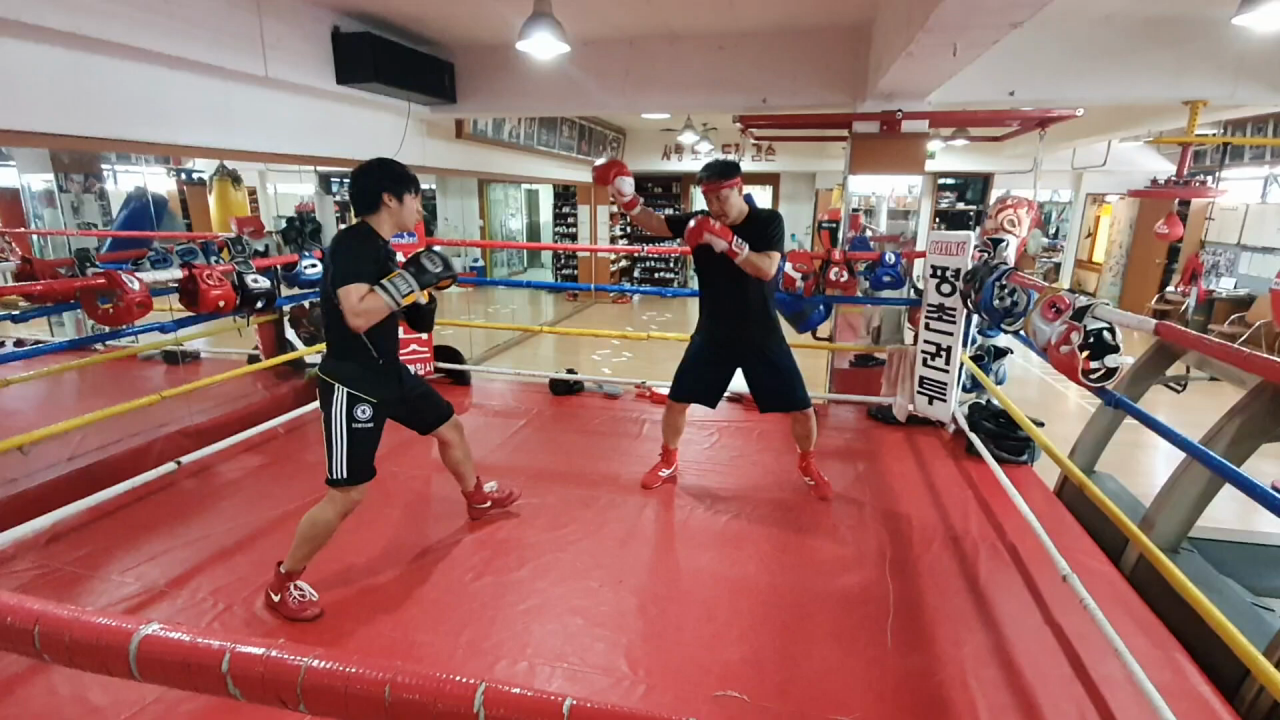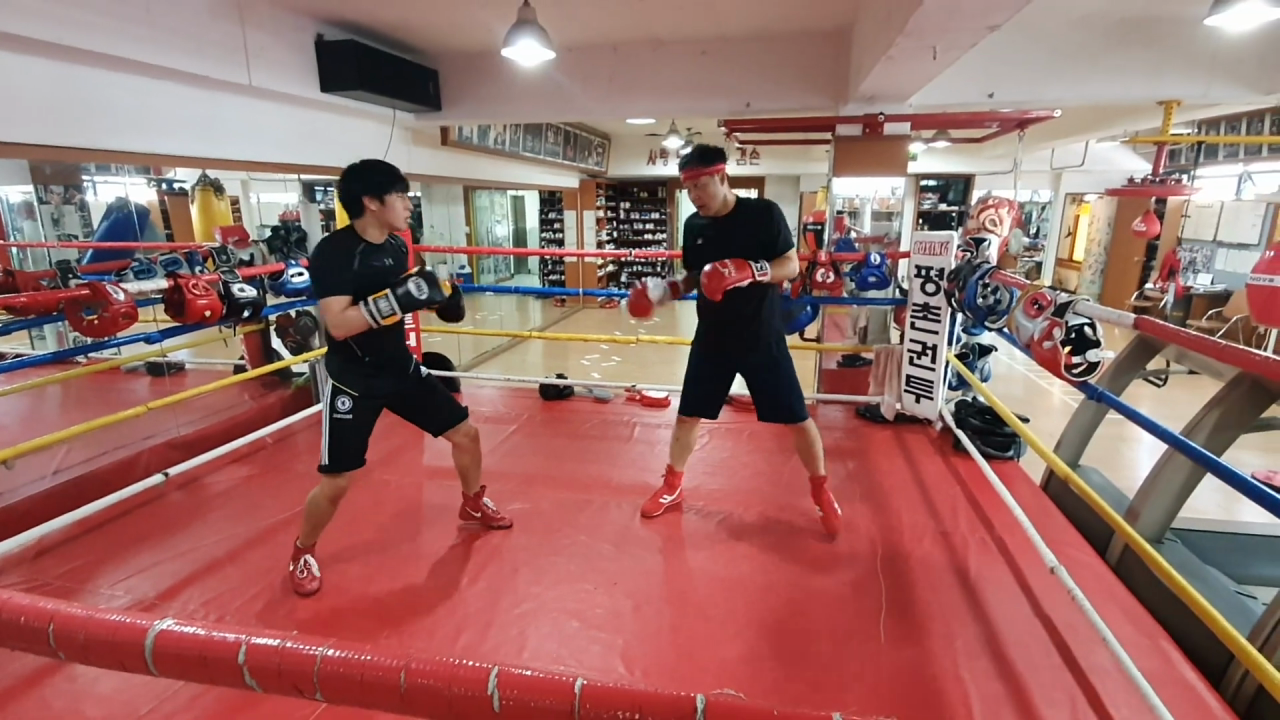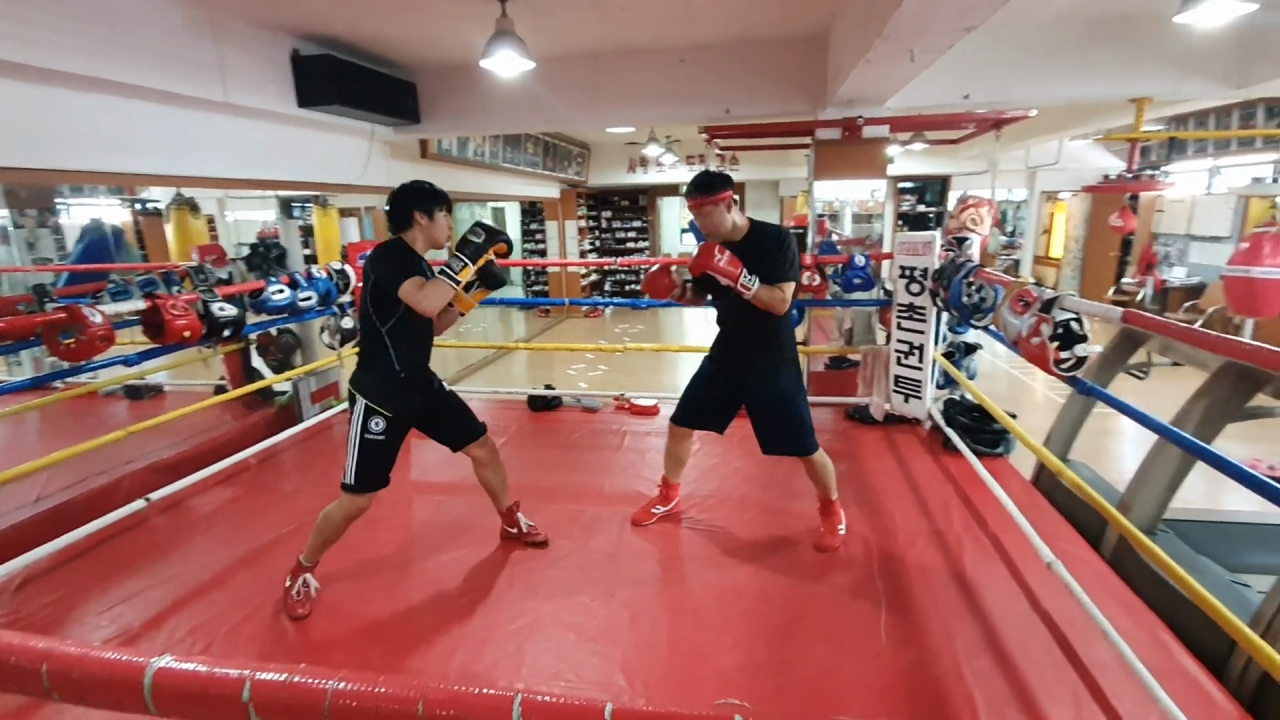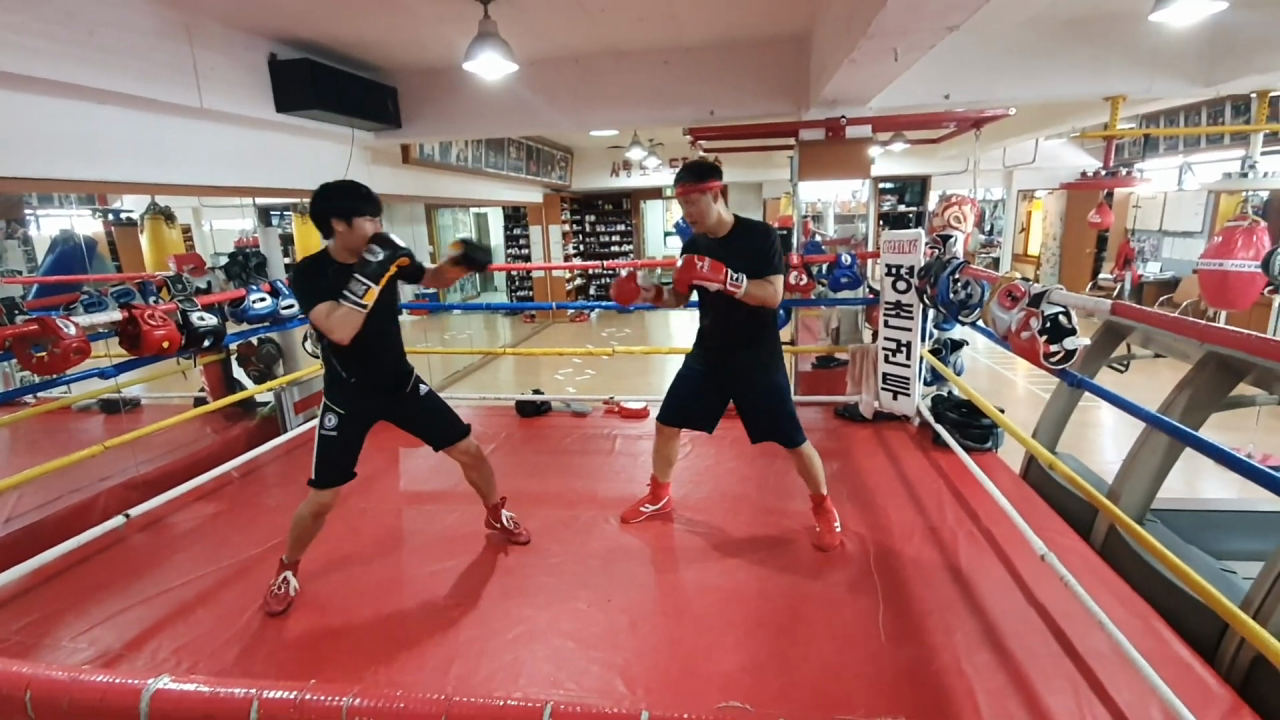
dt=1s
person 1, frame 1
left shoulder: (383, 245)
right shoulder: (352, 245)
right elbow: (357, 315)
left wrist: (416, 304)
right wrist: (413, 276)
left hip: (389, 372)
right hip: (352, 384)
left knee: (449, 426)
right knee: (347, 495)
left ankle: (477, 496)
right ankle: (284, 581)
person 1, frame 2
left shoulder: (397, 246)
right shoulder: (332, 252)
right elbow: (339, 324)
left wrist: (434, 291)
right wrist: (399, 297)
left hip: (402, 367)
right hip: (352, 380)
left knee: (465, 433)
right knee: (336, 482)
left ankle: (474, 503)
right ankle: (302, 554)
person 1, frame 3
left shoulder: (414, 262)
right shoulder: (389, 256)
left elbow: (432, 326)
right elbow: (427, 305)
left wrist: (473, 291)
right wrist: (467, 257)
left hip: (419, 384)
right hip: (380, 394)
left knee: (484, 447)
right knee: (356, 500)
left ankle: (511, 521)
right ankle: (302, 571)
person 1, frame 4
left shoulder: (385, 256)
right shoulder: (309, 274)
left elbow: (440, 280)
right elbow: (340, 332)
left wrist: (458, 259)
right wrist: (369, 272)
left hip: (400, 383)
right hip: (348, 396)
left knee: (469, 450)
right knee: (322, 499)
left ankle: (497, 515)
right ankle: (287, 568)
person 2, frame 1
left shoulder: (769, 221)
right shoulder: (700, 223)
left elbow: (767, 269)
right elbow: (653, 224)
left wrist: (726, 241)
right wrist: (627, 198)
left hip: (762, 335)
right hip: (713, 334)
left knee: (801, 409)
right knee: (677, 400)
left ankle: (807, 464)
right ankle: (668, 461)
person 2, frame 2
left shoulder: (764, 213)
right shoulder: (693, 224)
left elbow: (791, 267)
left wrist: (749, 271)
right wrist: (664, 288)
left hip: (762, 338)
right hip: (712, 338)
left knee: (797, 418)
right knee: (688, 416)
left ankle: (821, 489)
right ankle: (672, 487)
person 2, frame 3
left shoulder: (776, 239)
right shoulder: (711, 247)
left elbow: (781, 302)
right elbow: (697, 295)
left wrist: (736, 275)
right wrist: (675, 288)
left hip: (774, 362)
right hip: (725, 357)
left knee: (806, 448)
right knee: (679, 426)
left ankle: (832, 511)
right ankle: (668, 496)
person 2, frame 4
left shoulder: (759, 235)
right shoulder: (695, 244)
left elbow: (773, 294)
right elbow: (680, 295)
left wrist: (722, 277)
right wrist: (647, 292)
left hip: (758, 359)
right hip: (707, 356)
left knee: (794, 441)
right knee: (667, 424)
left ankle: (824, 509)
right ankle: (659, 495)
